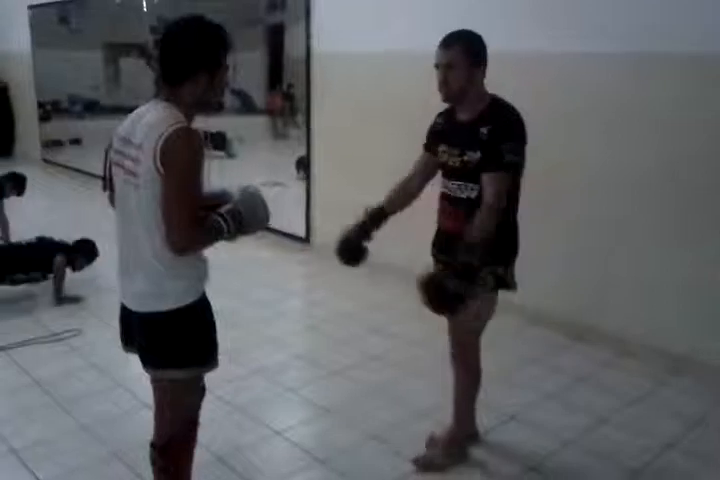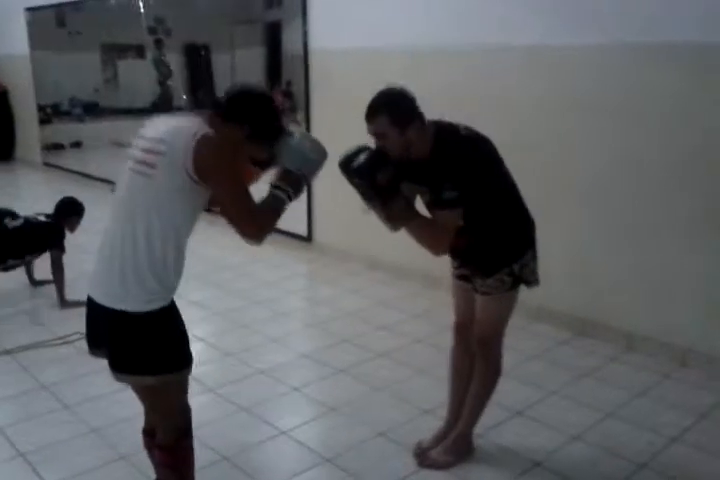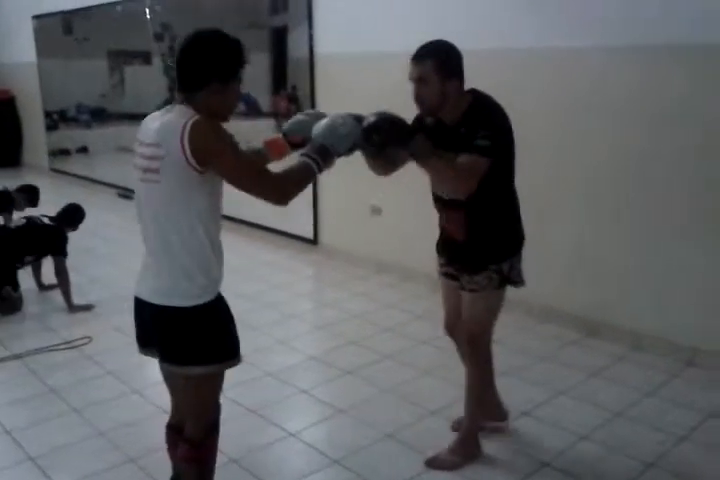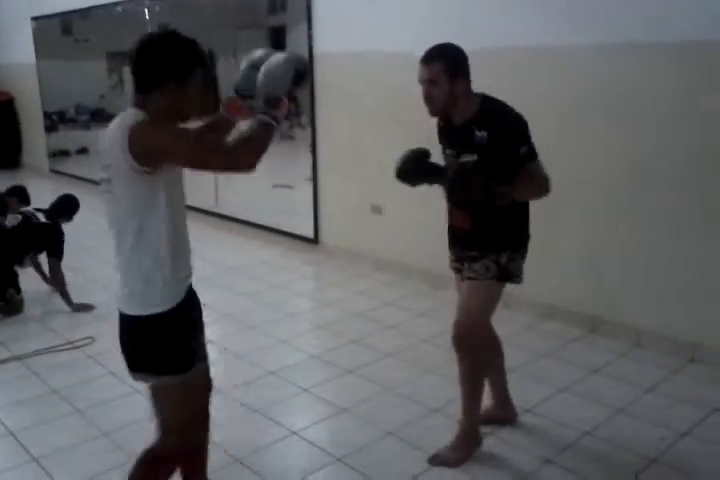
dt=0.7s
person 1, frame 1
left shoulder: (134, 122)
right shoulder: (180, 138)
right elbow: (182, 240)
right wrist: (229, 221)
left hip: (138, 299)
right hip: (174, 306)
left knee: (174, 410)
right knee: (177, 422)
person 1, frame 2
left shoulder: (161, 128)
right shoulder: (208, 145)
right elbow: (253, 228)
left wrist: (254, 164)
right wrist: (289, 183)
left hip: (107, 299)
right hip: (141, 309)
left knee: (161, 414)
right knee: (173, 423)
person 1, frame 3
left shoulder: (155, 124)
right shoulder: (199, 131)
left elbow: (235, 164)
right elbow: (275, 191)
left wrist: (287, 141)
right wrist: (319, 154)
left hip: (153, 300)
right hip: (191, 308)
left knee: (184, 412)
right knee: (200, 423)
person 1, frame 4
left shoulder: (133, 129)
right shoulder: (148, 133)
left elbow: (202, 139)
right elbow: (238, 159)
left wrist: (245, 102)
right wrist: (273, 103)
left hip: (168, 298)
right hip: (155, 312)
left knee: (195, 395)
right knee: (176, 438)
person 2, frame 1
left shoulder: (503, 124)
right shoulder: (444, 122)
left elbow: (494, 202)
right elbow: (416, 181)
left wrist: (470, 261)
right wrist: (372, 220)
left hip: (486, 256)
right hip: (450, 251)
left knee: (464, 342)
right knee: (458, 339)
left ankle: (459, 437)
right ankle: (466, 423)
person 2, frame 2
left shoulder: (459, 155)
right shoulder: (413, 152)
left elbow: (438, 242)
right elbow: (398, 221)
left wrist: (394, 200)
left hip: (504, 251)
right hip: (468, 249)
left knee: (485, 341)
right knee: (462, 333)
left ankle: (462, 435)
right ankle: (451, 426)
person 2, frame 3
left shoulder: (487, 119)
right shoulder: (430, 119)
left elbow: (461, 182)
right elbow: (385, 167)
left wrist: (413, 145)
right wrist: (370, 142)
left hip: (492, 249)
right hip: (453, 245)
left knee: (473, 338)
right knee: (457, 329)
left ankle: (469, 439)
right ankle: (491, 407)
person 2, frame 4
left shoulder: (501, 123)
right shoulder: (447, 122)
left elbow: (539, 185)
left wrist: (491, 187)
right wrist: (431, 172)
left hip: (497, 245)
right hip: (464, 240)
left knee: (464, 334)
right knee: (478, 327)
left ankle: (467, 434)
right ankle: (502, 405)
